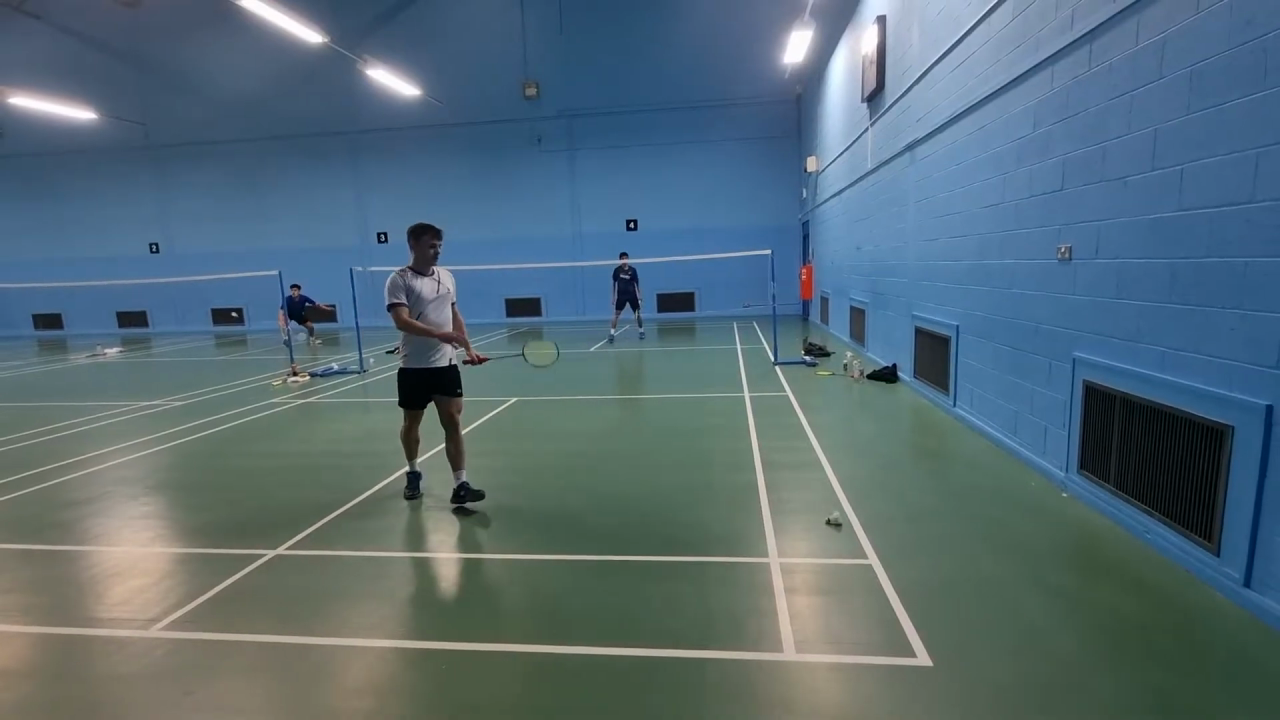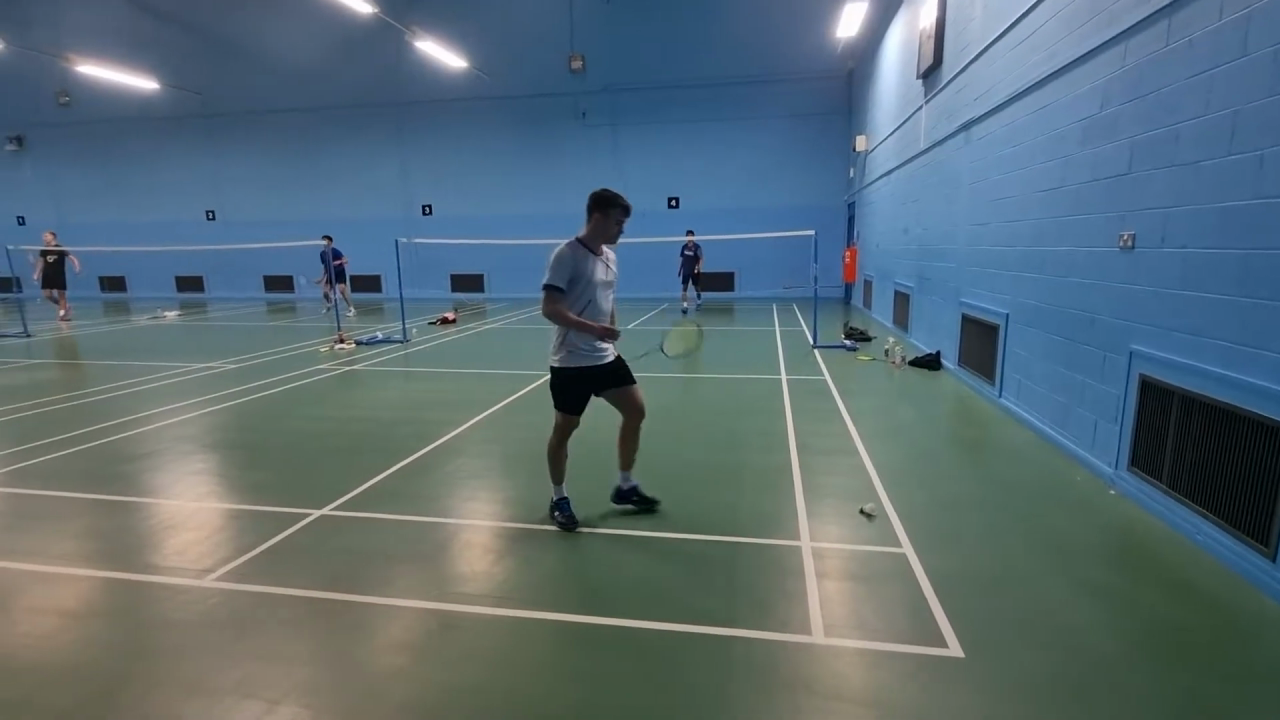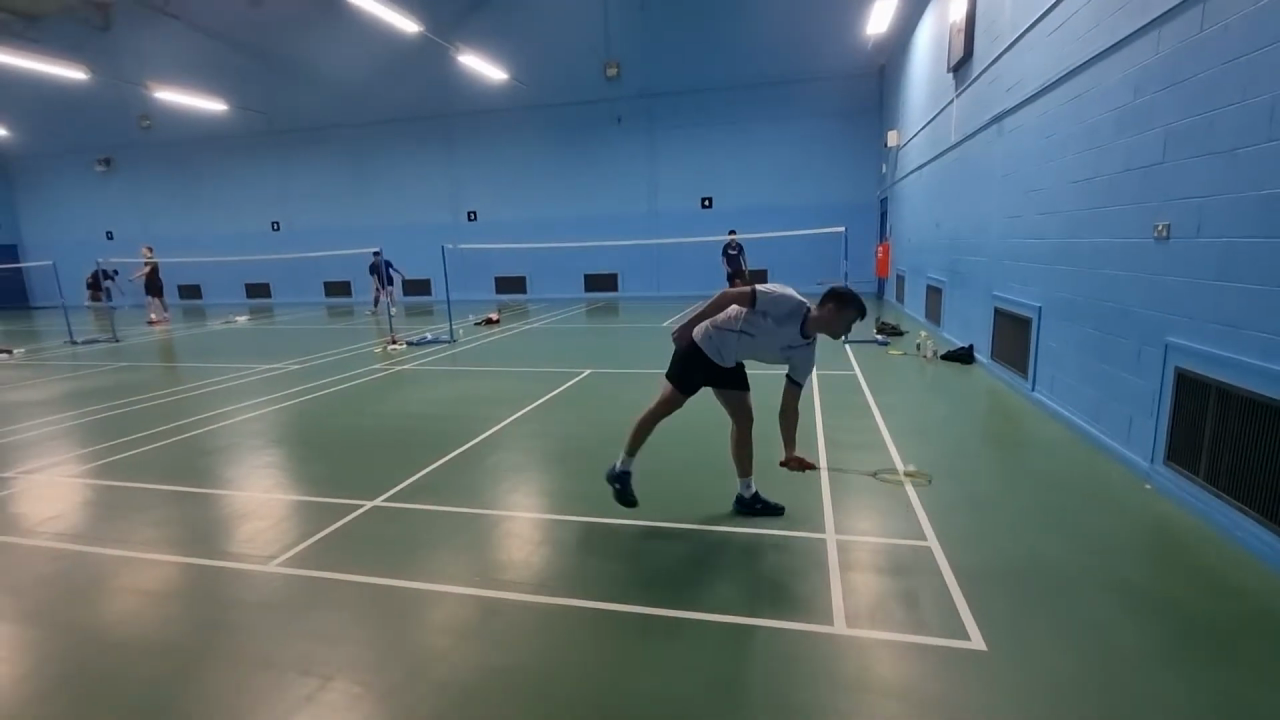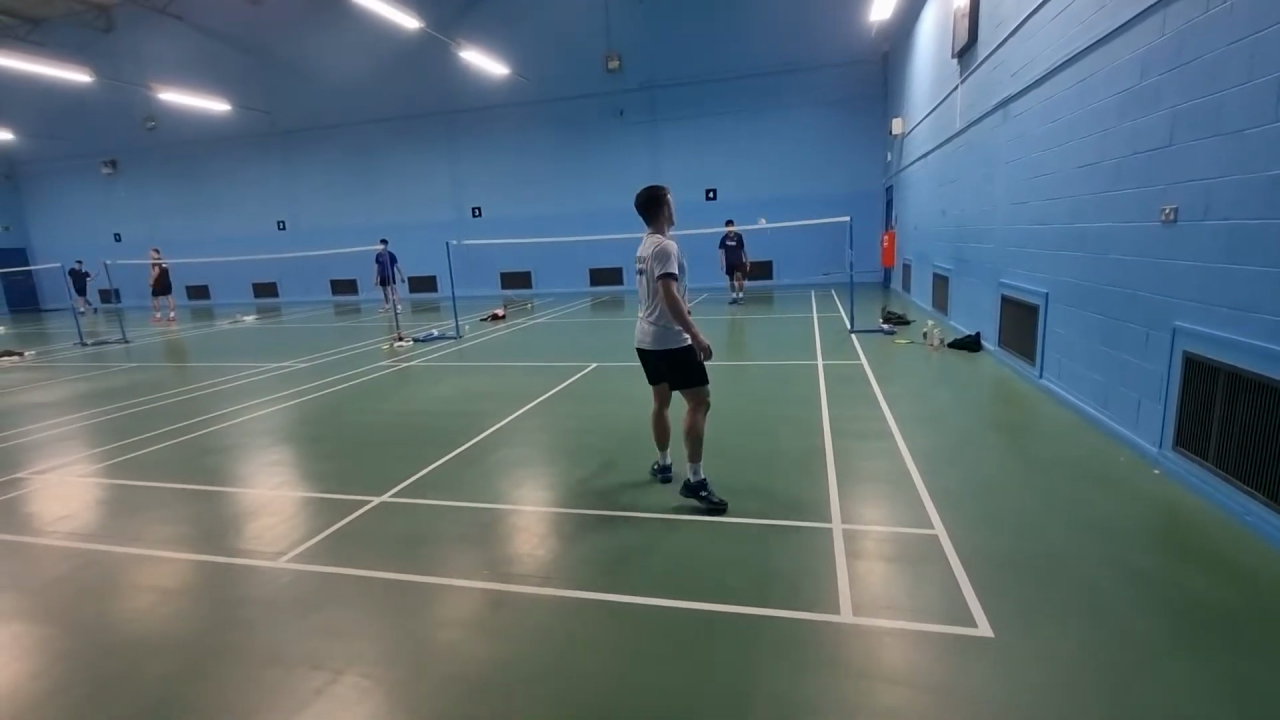
dt=1s
person 1, frame 1
left shoulder: (447, 278)
right shoulder: (399, 280)
right elbow: (401, 321)
left wrist: (468, 349)
right wrist: (439, 334)
left hip: (446, 364)
right hip: (413, 367)
left knee: (453, 422)
right knee: (411, 422)
left ankle: (461, 486)
right ankle: (413, 473)
person 1, frame 2
left shoulder: (609, 257)
right shoulder: (566, 255)
right elbow: (550, 309)
left wrist: (612, 337)
right wrist: (591, 329)
left hip: (605, 357)
right hip: (571, 362)
left knee: (635, 411)
right knee: (565, 429)
left ankle: (625, 486)
right ankle: (559, 499)
person 1, frame 3
left shoulder: (805, 352)
right shoulder: (788, 303)
left elbow: (789, 406)
right elbow: (731, 295)
left wrist: (790, 452)
right wrist: (692, 323)
left hip: (728, 361)
right hip: (703, 345)
left knee: (744, 419)
right knee: (665, 407)
left ankle: (746, 494)
right ankle: (622, 470)
person 1, frame 4
left shoulder: (647, 246)
right shoulder: (667, 247)
right elbow: (669, 295)
right wrist: (696, 335)
left hip: (647, 340)
right hip: (672, 342)
left knee: (661, 402)
right knee: (699, 404)
left ankle: (663, 464)
right ankle: (696, 481)
